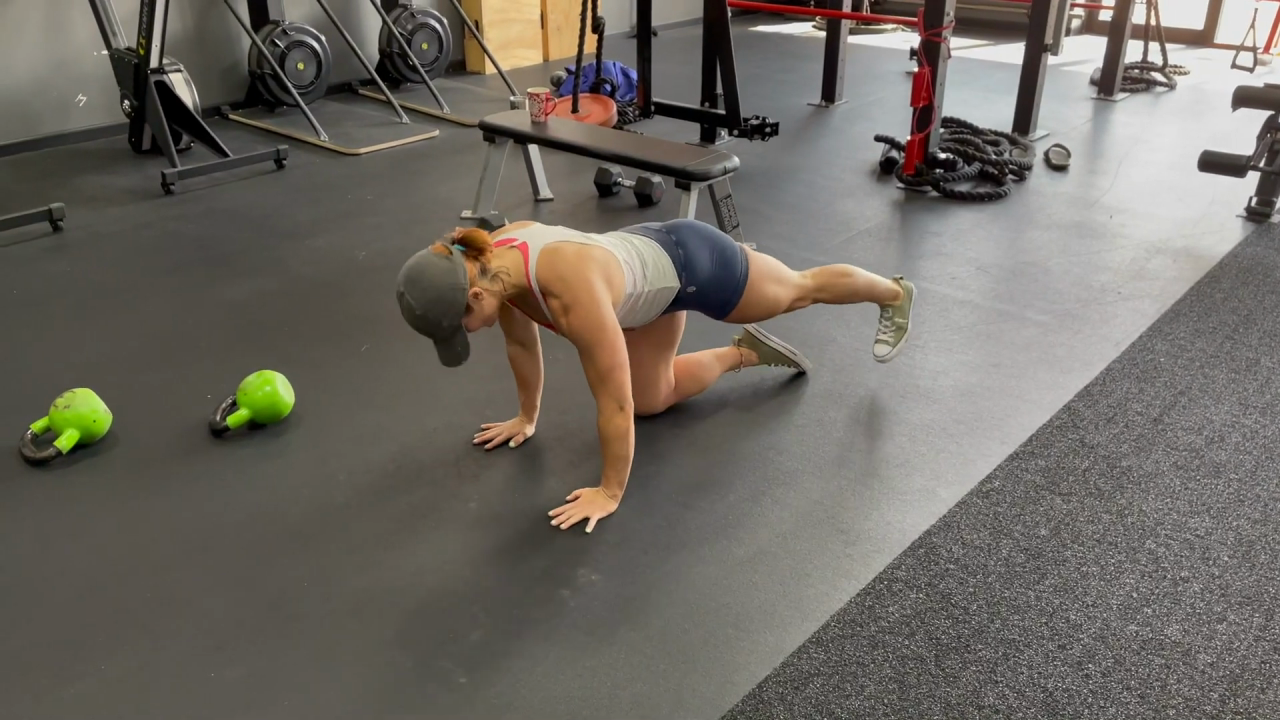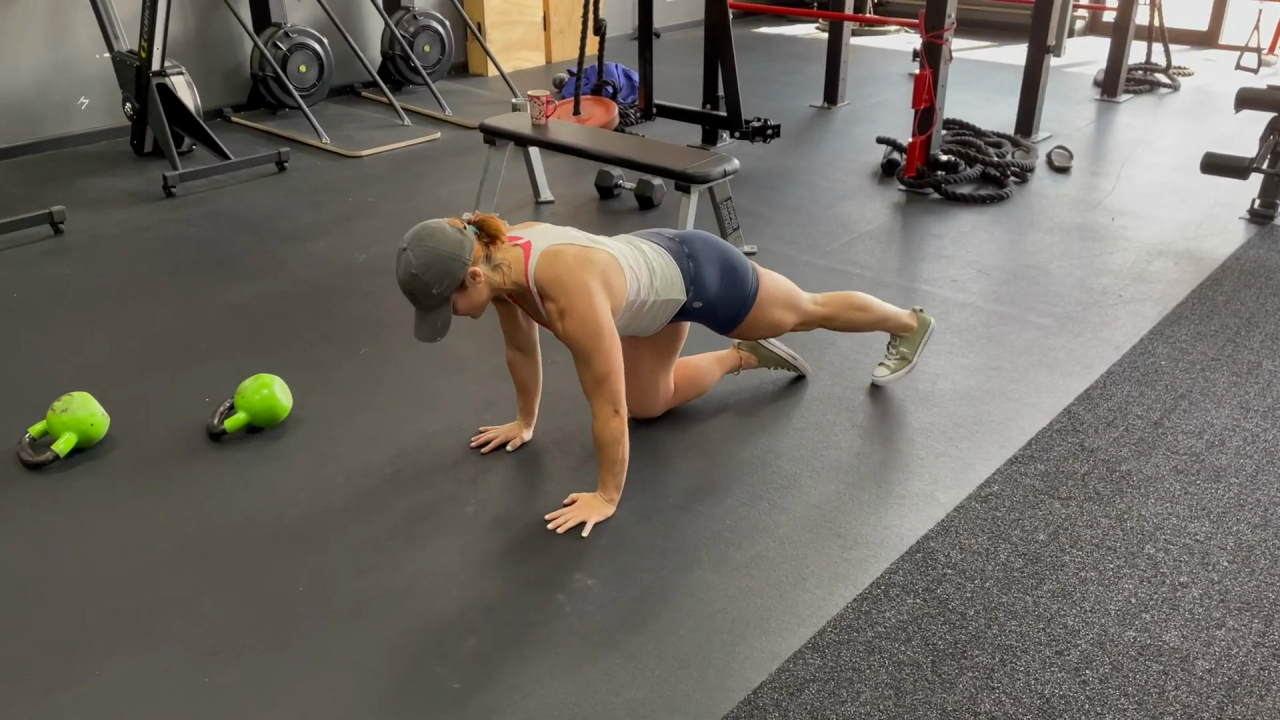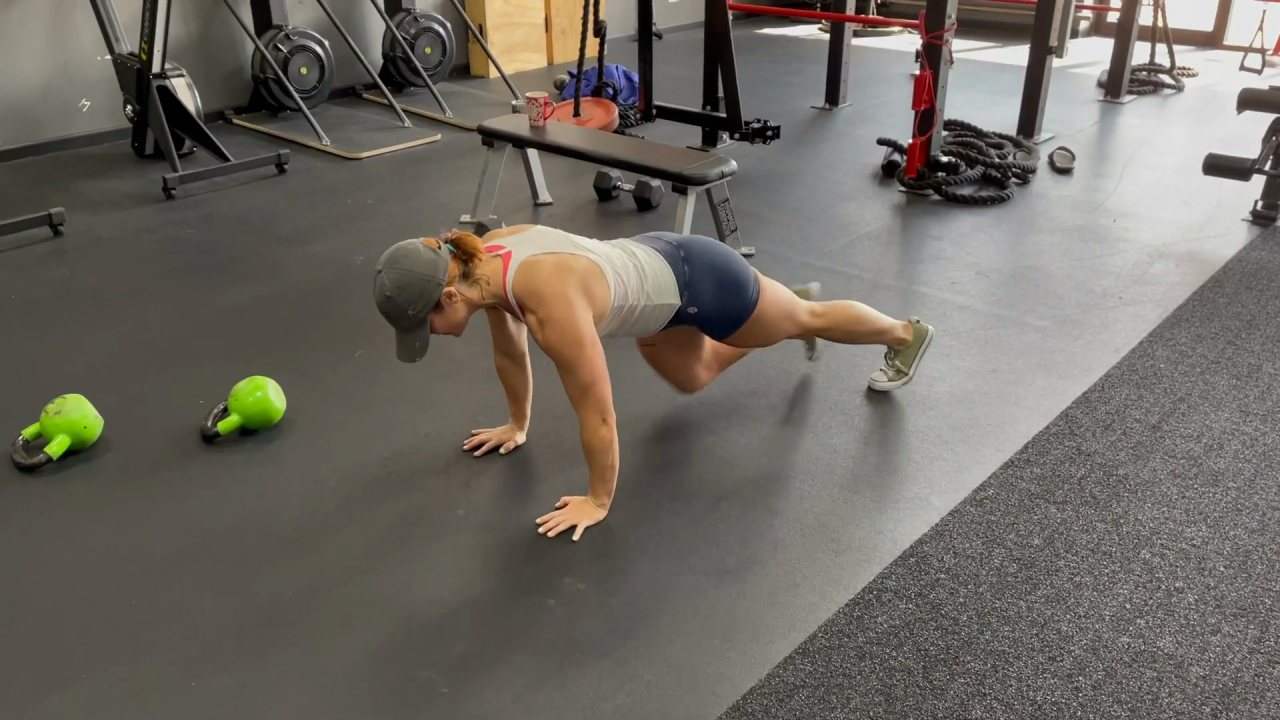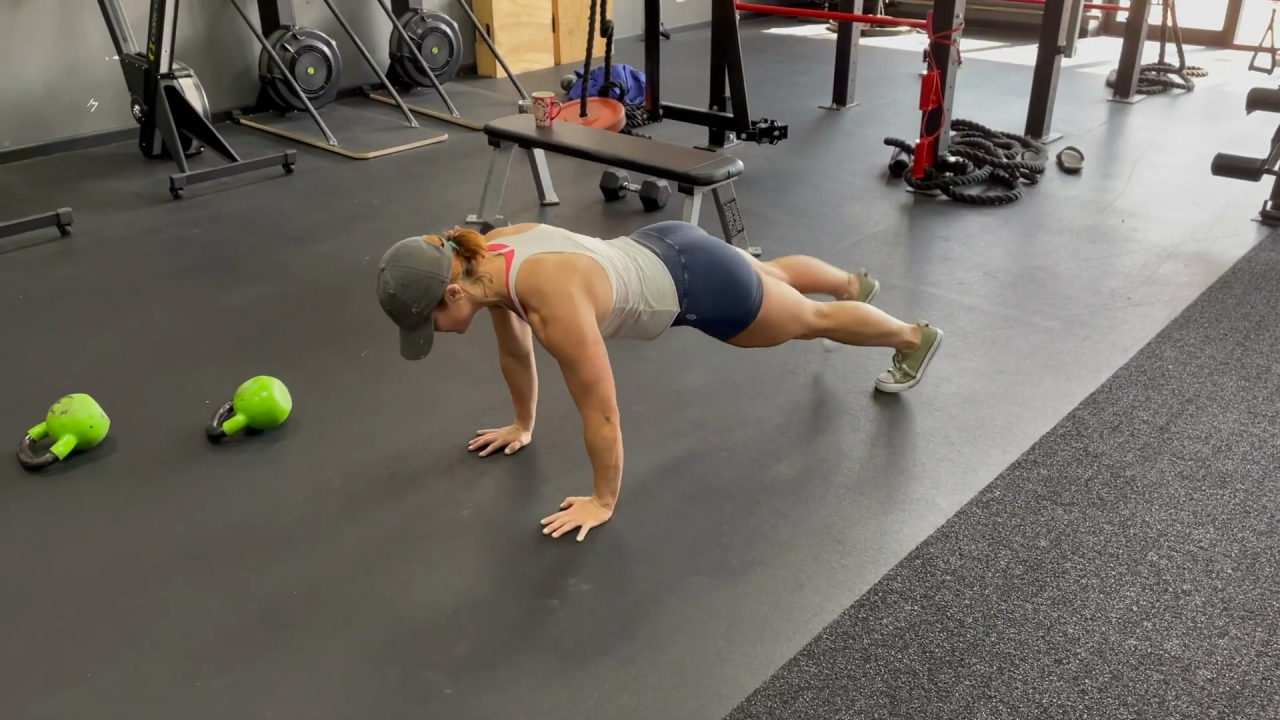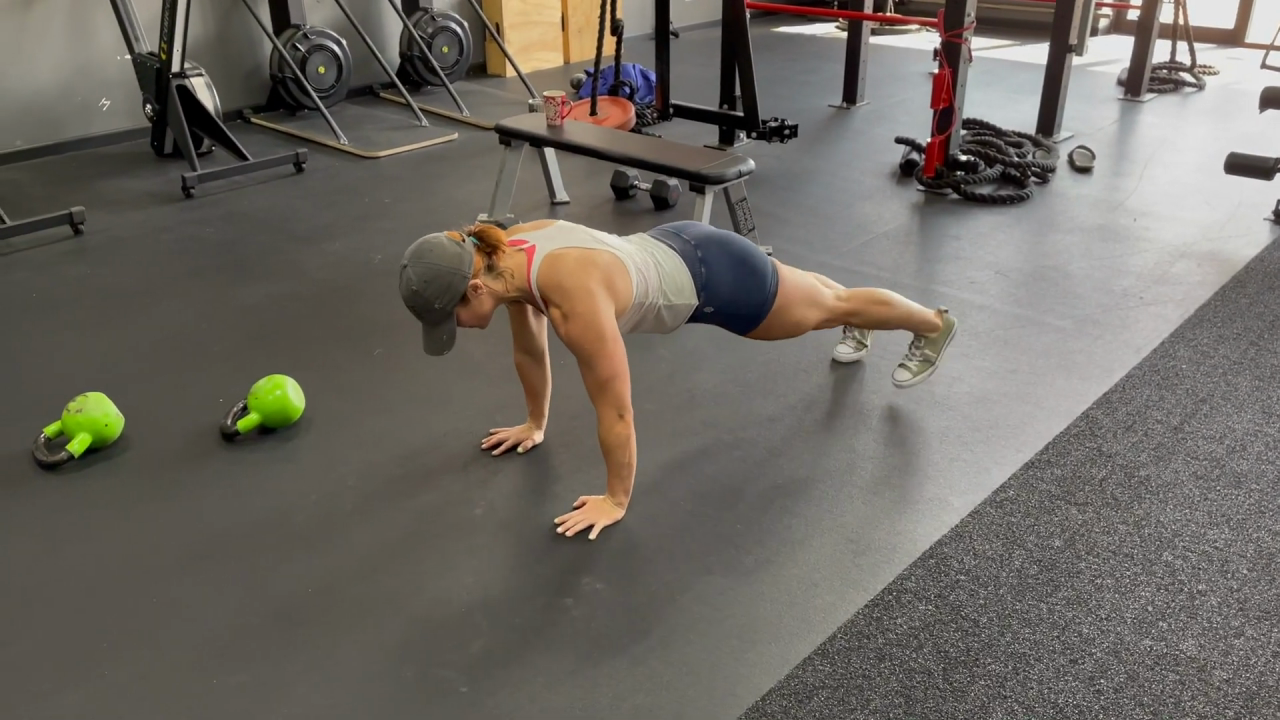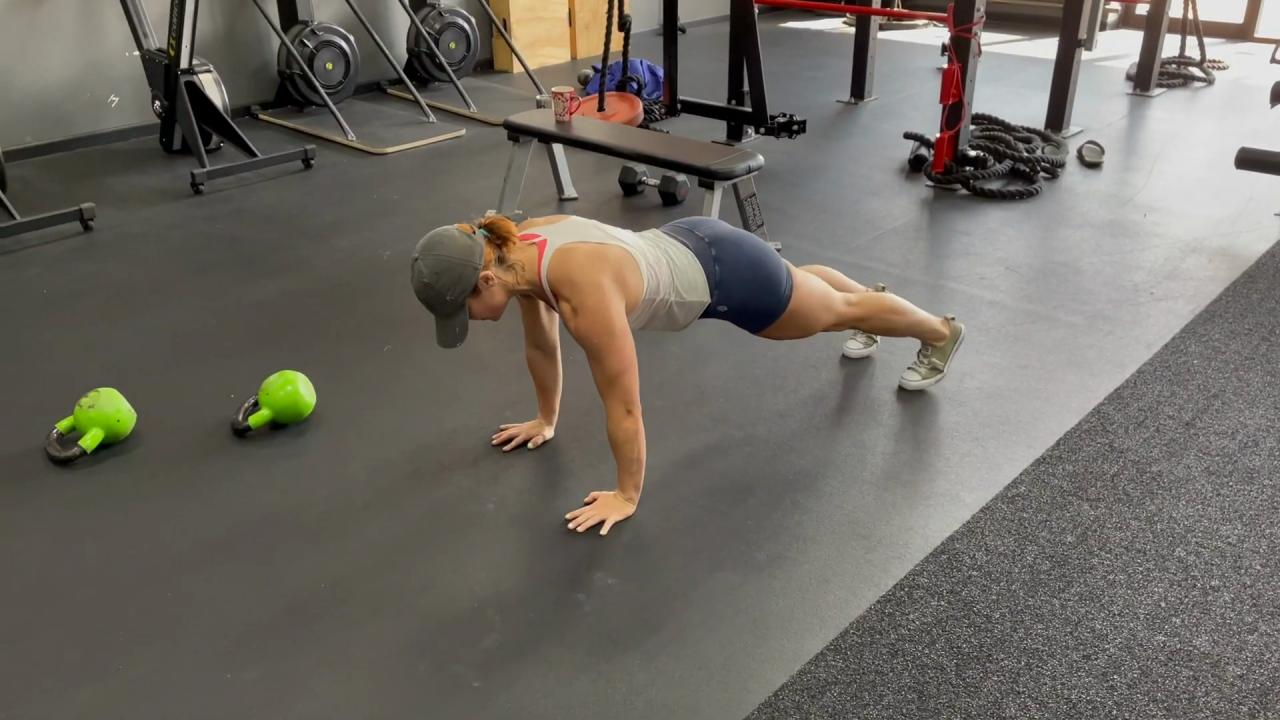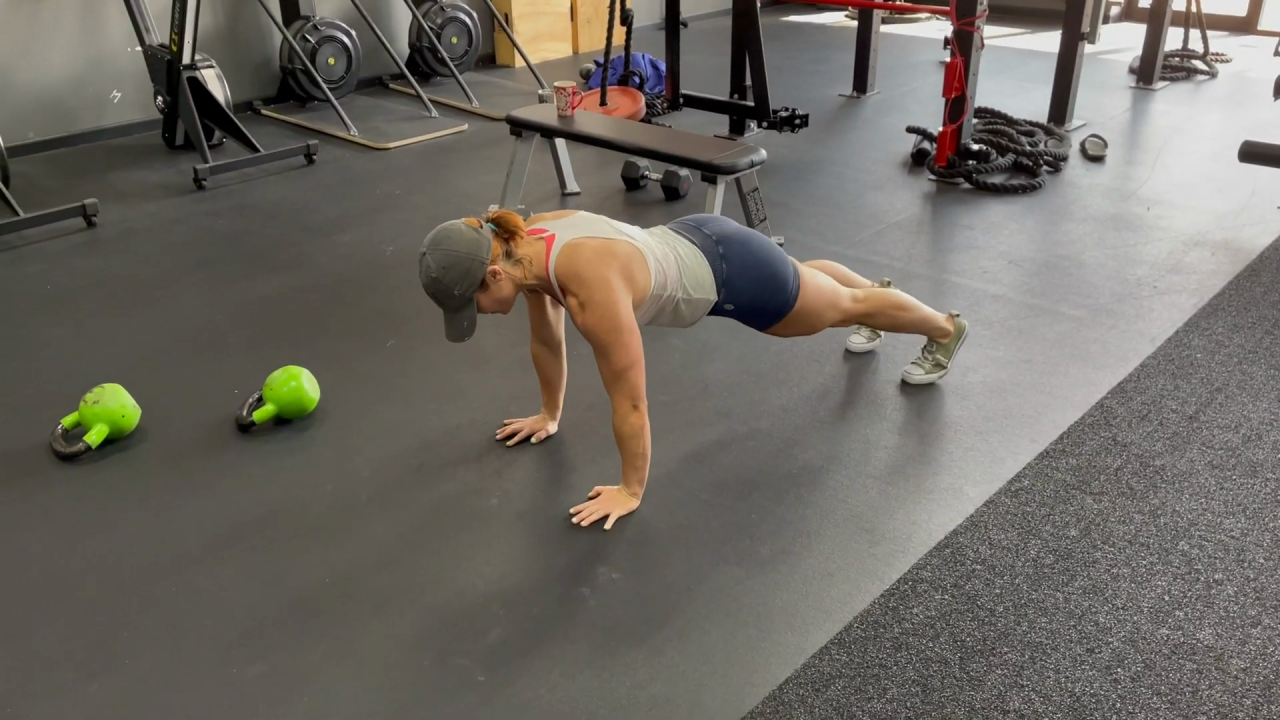
dt=0.4s
person 1, frame 1
left shoulder: (573, 293)
right shoulder: (490, 263)
left elbow: (614, 402)
right elbow: (522, 342)
left wrist: (609, 493)
right wrist: (526, 417)
left hip: (691, 264)
right hip: (647, 259)
left knee: (800, 290)
right knee: (652, 400)
left ankle: (894, 294)
right ankle: (745, 352)
person 1, frame 2
left shoulder: (569, 294)
right shoulder: (497, 257)
left elbow: (608, 407)
right elbow: (521, 347)
left wrist: (607, 497)
right wrist: (524, 422)
left hip: (698, 276)
right hip: (651, 263)
left knee: (806, 311)
right knee: (649, 405)
left ankle: (909, 323)
right ankle: (746, 356)
person 1, frame 3
left shoulder: (548, 303)
right shoulder: (484, 263)
left elbow: (597, 414)
right elbow: (509, 352)
left wrist: (598, 500)
right wrist: (518, 424)
left hip: (696, 281)
right hip: (652, 262)
left knee: (804, 322)
right knee: (690, 377)
left ankle: (906, 334)
right ankle: (774, 317)
person 1, frame 4
left shoulder: (552, 301)
right shoulder: (488, 259)
left elbow: (601, 414)
right elbow: (514, 351)
left wrist: (602, 501)
right wrist: (522, 425)
left hip: (697, 284)
right hip: (659, 248)
left knee: (812, 319)
right knee: (774, 275)
left ankle: (914, 338)
right ankle: (852, 285)
person 1, frame 5
left shoulder: (572, 297)
right shoulder: (508, 254)
left elbow: (615, 410)
right elbow: (529, 350)
left wrist: (616, 500)
right wrist: (535, 423)
left hip: (713, 277)
right hip: (673, 250)
left knee: (826, 307)
right knee: (803, 297)
left ankle: (933, 324)
right ankle: (857, 328)
person 1, frame 6
left shoulder: (582, 291)
right shoulder: (520, 249)
left elbow: (624, 404)
right elbow: (540, 345)
left wrist: (627, 496)
right wrist: (546, 419)
left hip: (727, 274)
right hip: (688, 245)
left knee: (836, 312)
right knee: (800, 283)
left ankle: (941, 333)
right ankle: (870, 292)
person 1, frame 7
left shoulder: (589, 286)
right shoulder: (528, 244)
left elbow: (629, 400)
right elbow: (546, 339)
left wrist: (631, 490)
right wrist: (549, 414)
left hip: (733, 272)
right hip: (695, 241)
left knee: (844, 308)
right knee: (804, 275)
left ankle: (946, 330)
right ankle: (875, 287)
